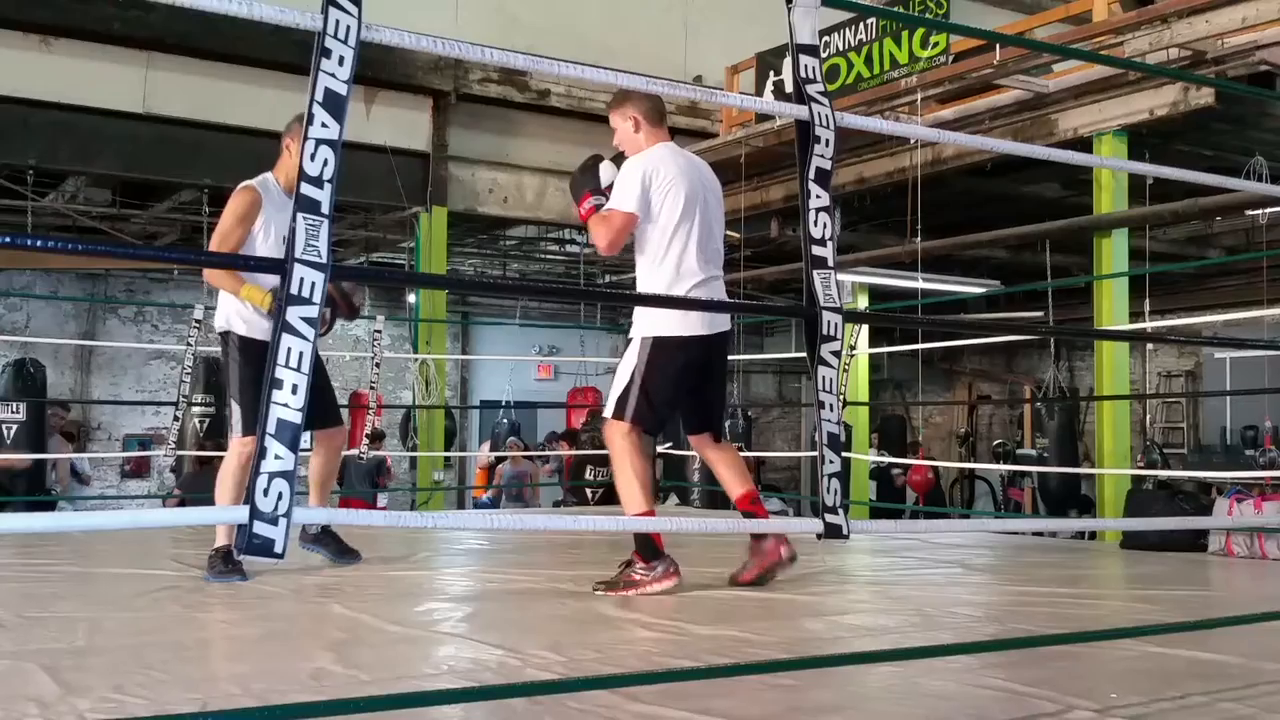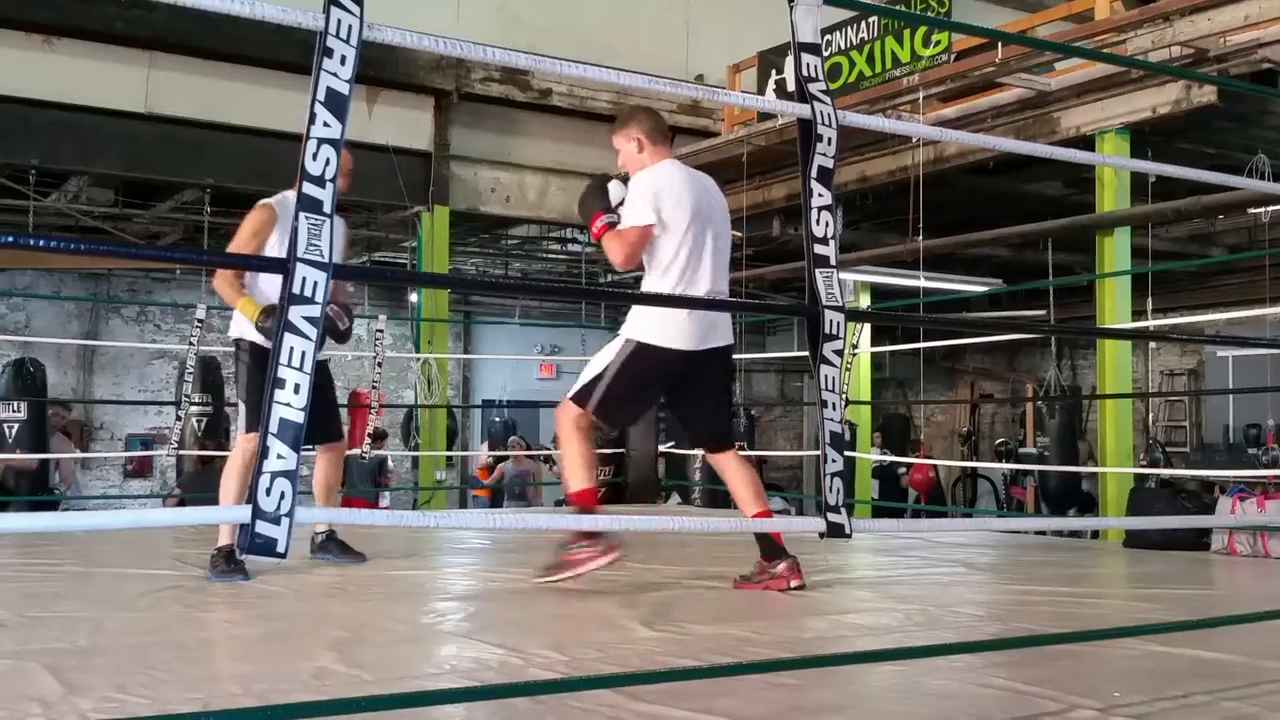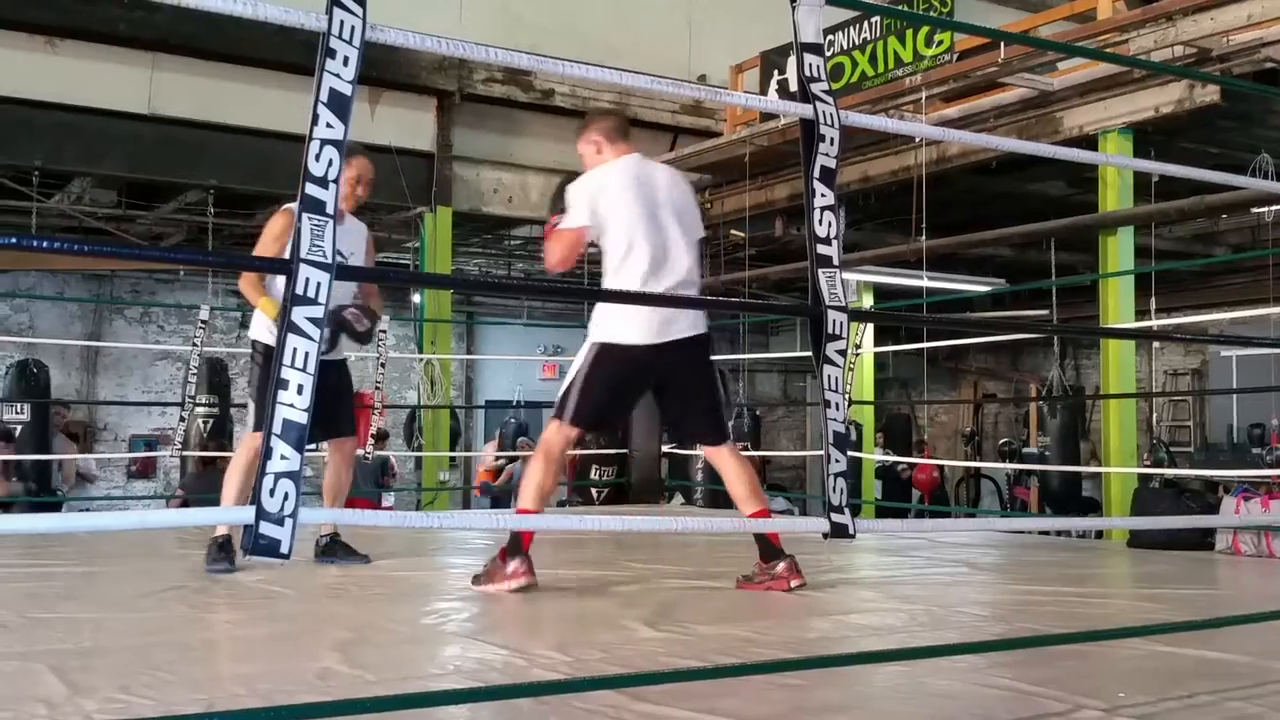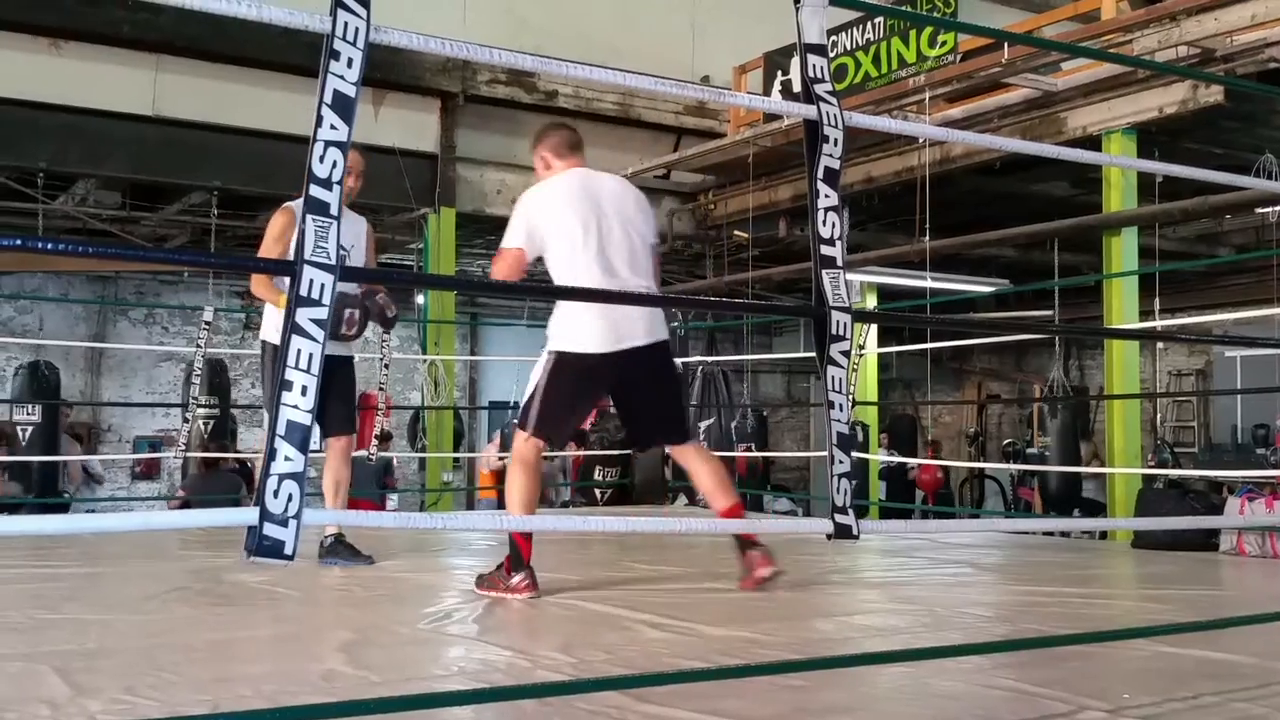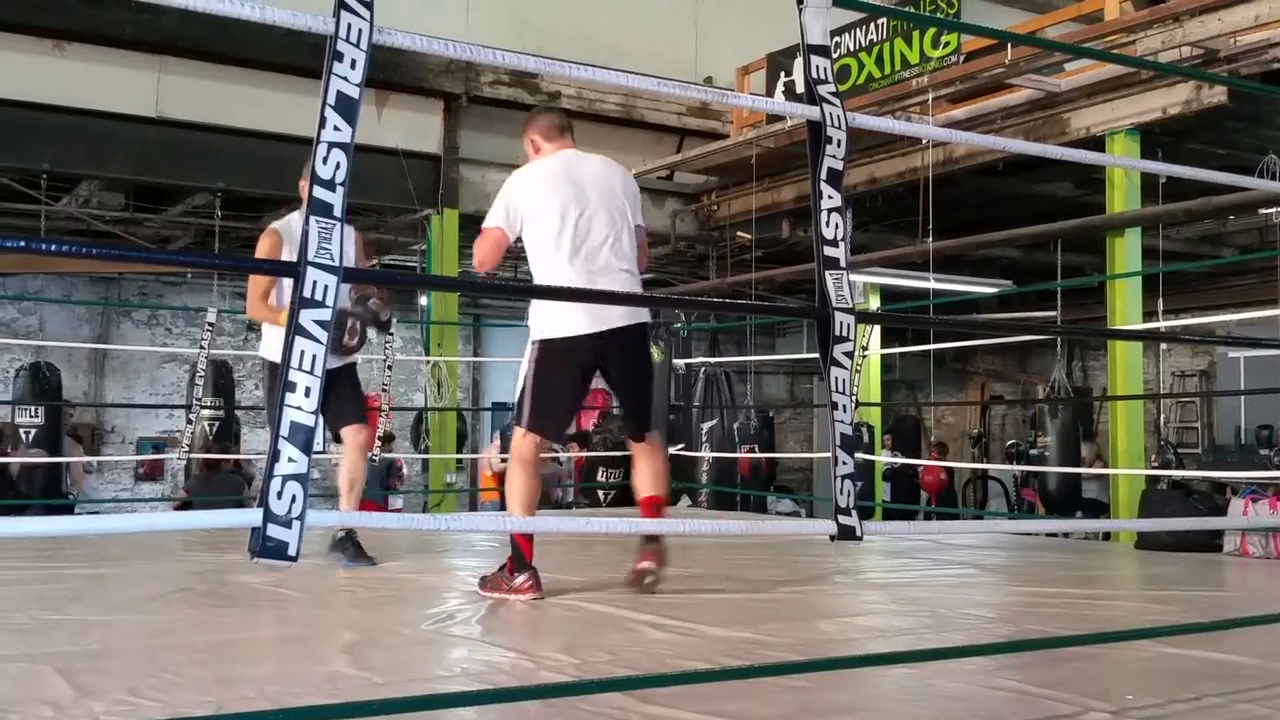
dt=0.2s
person 1, frame 1
left shoulder: (643, 164)
right shoulder: (702, 169)
left elbow: (608, 239)
left wrist: (589, 201)
left hip: (668, 322)
right hip: (712, 320)
left knee: (621, 430)
right knee: (706, 436)
left ankle: (651, 560)
right ankle: (767, 537)
person 1, frame 2
left shoulder: (650, 181)
right shoulder: (709, 186)
left elbow: (624, 256)
left wrist: (601, 220)
left hip: (659, 332)
right hip: (714, 334)
left knee: (572, 414)
right knee: (721, 449)
left ankle: (588, 535)
right ankle: (778, 560)
person 1, frame 3
left shoulder: (596, 183)
right shoulder: (677, 181)
left elbow: (558, 260)
left wrist: (556, 224)
left hip: (625, 330)
right hip: (686, 328)
left knee: (557, 435)
right knee: (717, 444)
left ankle: (516, 557)
right ankle: (776, 559)
person 1, frame 4
left shoulder: (539, 197)
right shoulder: (628, 191)
left elbow: (502, 275)
left wrist: (522, 246)
left hip: (580, 339)
right hip: (646, 333)
left knee: (527, 445)
right knee: (685, 445)
left ankle: (517, 568)
right ankle: (752, 548)
person 1, frame 5
left shoulder: (524, 178)
right shoulder: (617, 173)
left elbow: (484, 259)
left wrist: (517, 231)
left hip: (561, 324)
right hip: (627, 318)
left knee: (526, 443)
right knee: (643, 436)
left ankle: (520, 569)
right ankle: (651, 544)
person 2, frame 1
right shoulder: (251, 196)
right elbow: (213, 266)
left wrist: (329, 295)
right wrist: (267, 301)
right hip: (249, 336)
left knee: (333, 432)
right knee: (246, 442)
left ankle: (316, 526)
right ankle: (222, 550)
person 2, frame 2
left shoulder: (338, 227)
right shoulder: (270, 213)
right elbow: (225, 276)
left wrist: (340, 311)
right wrist: (259, 314)
right hip: (259, 344)
left knee: (333, 445)
right knee: (251, 440)
left ankle: (323, 535)
right ankle: (224, 549)
person 2, frame 3
left shoulder: (362, 235)
right shoulder: (290, 219)
left elbow: (371, 296)
right elbow: (249, 279)
left wrist: (367, 315)
right wrist: (278, 313)
left hip: (329, 354)
right hip: (276, 346)
left knee: (345, 445)
right knee: (257, 438)
left ankle: (328, 538)
right ankle: (222, 537)
person 2, frame 4
left shoulder: (360, 227)
right shoulder: (290, 216)
left elbow: (370, 286)
right elbow: (259, 281)
left wrist: (379, 303)
left hip: (337, 349)
right hip: (286, 343)
left knee: (341, 443)
left ankle: (332, 538)
person 2, frame 5
left shoulder: (350, 237)
right shoulder: (277, 236)
left elbow: (364, 289)
right elbow: (255, 305)
left hip: (337, 362)
right hip: (285, 360)
left knee: (358, 437)
left ankle: (344, 534)
